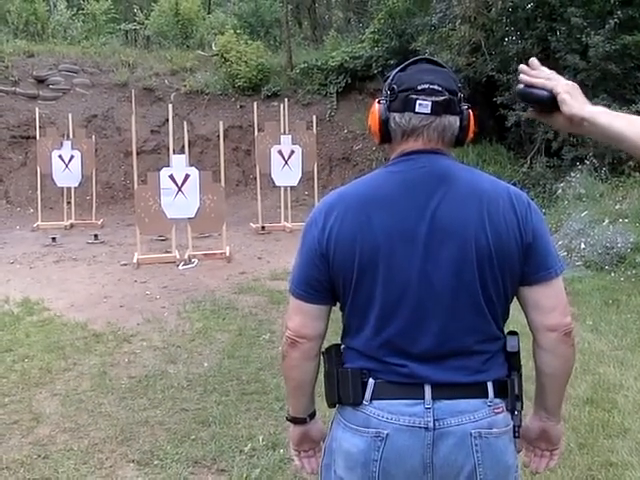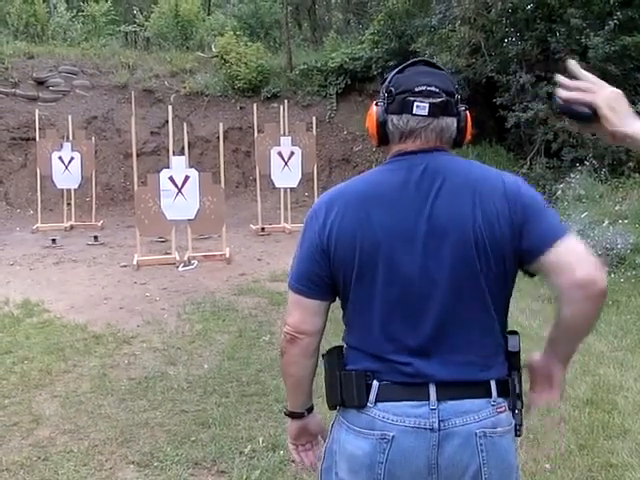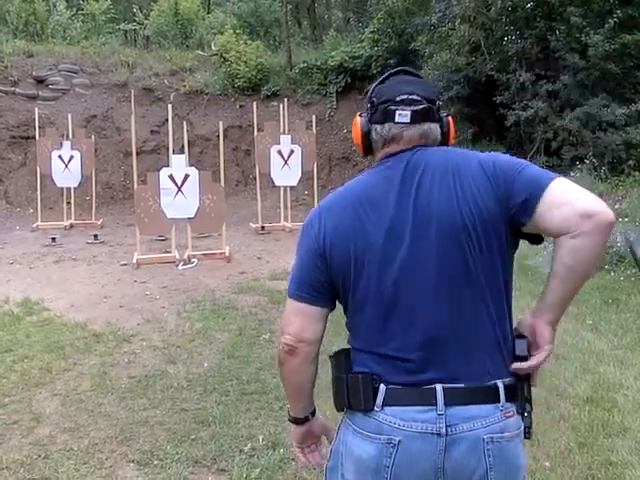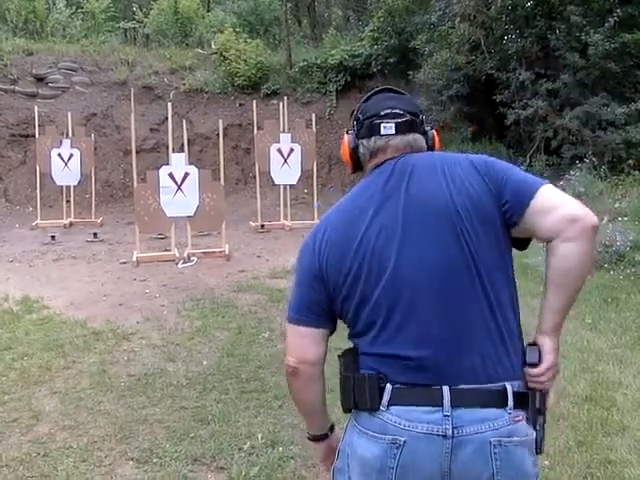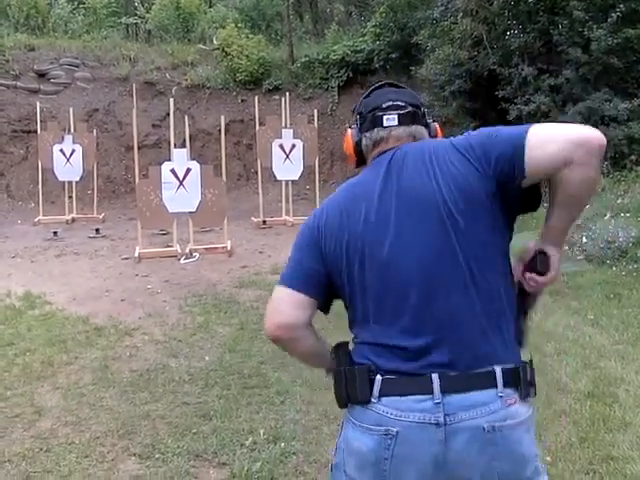
dt=0.2s
person 1, frame 1
left shoulder: (335, 212)
right shoulder: (509, 206)
left elbow: (300, 336)
right elbow: (556, 328)
left wrist: (301, 418)
right wrist: (547, 417)
left hip: (371, 429)
right hip: (478, 429)
person 1, frame 2
left shoulder: (334, 209)
right shoulder: (502, 194)
left elbow: (298, 332)
right elbow: (588, 282)
left wrist: (299, 412)
right wrist: (556, 358)
left hip: (373, 430)
right hip: (480, 429)
person 1, frame 3
left shoulder: (329, 216)
right shoulder: (488, 176)
left elbow: (297, 341)
right elbow: (591, 217)
left wrist: (302, 417)
right wrist: (546, 316)
left hip: (381, 434)
right hip: (489, 430)
person 1, frame 4
left shoulder: (327, 235)
right shoulder: (477, 176)
left elbow: (302, 361)
right elbow: (575, 223)
left wrist: (321, 434)
right wrist: (548, 332)
left hip: (386, 436)
right hip: (497, 431)
person 1, frame 5
left shoulder: (330, 216)
right shoulder: (470, 156)
left elbow: (282, 322)
right elbow: (583, 142)
left wrist: (339, 366)
right wrist: (547, 247)
left hip: (383, 426)
right hip: (492, 420)
